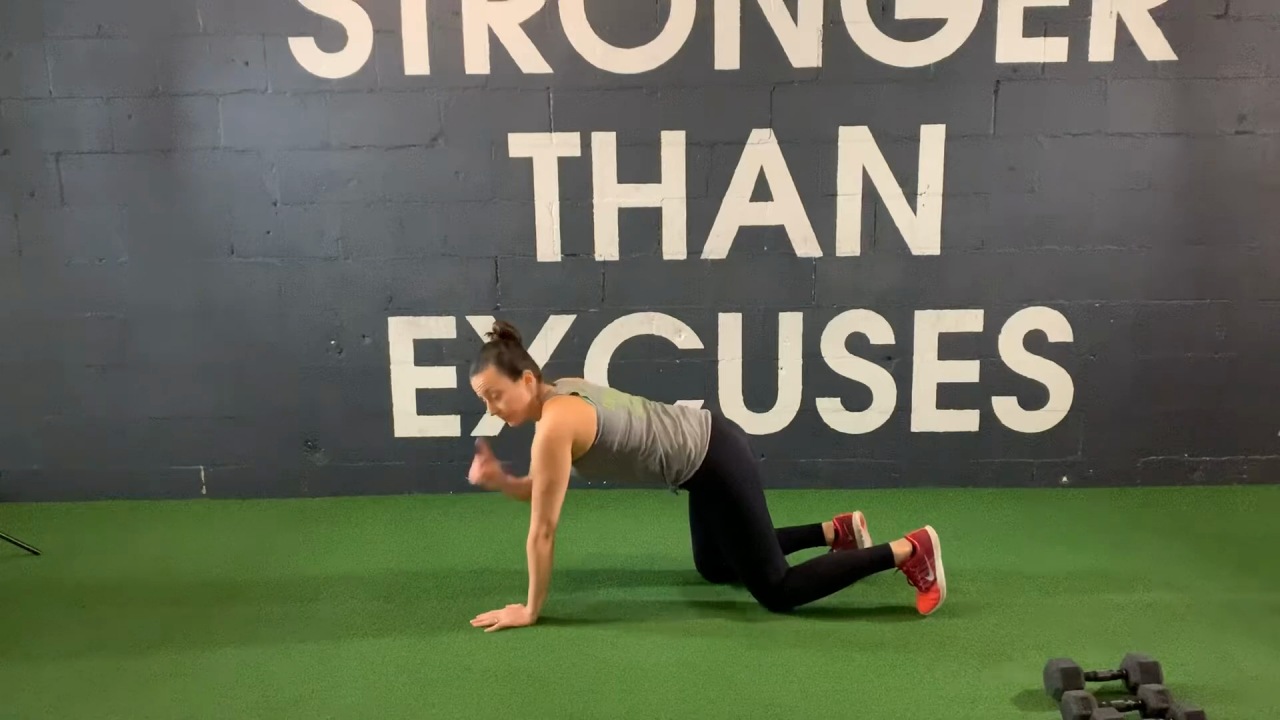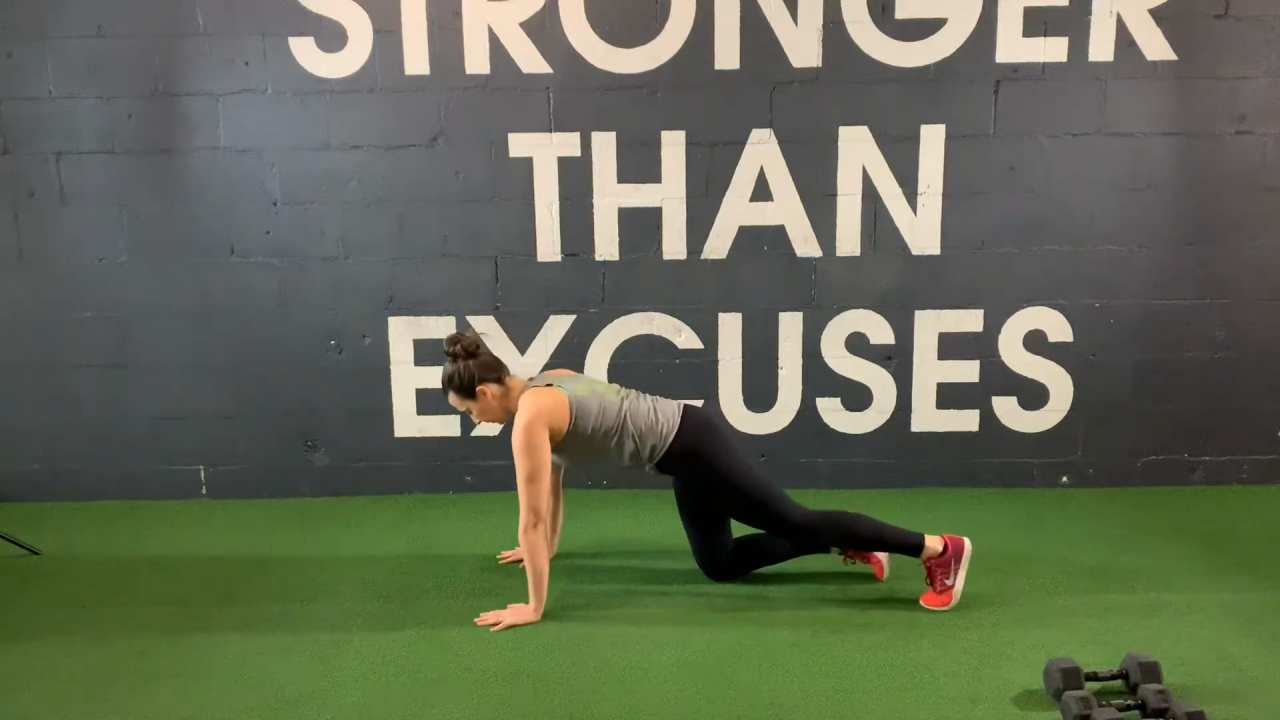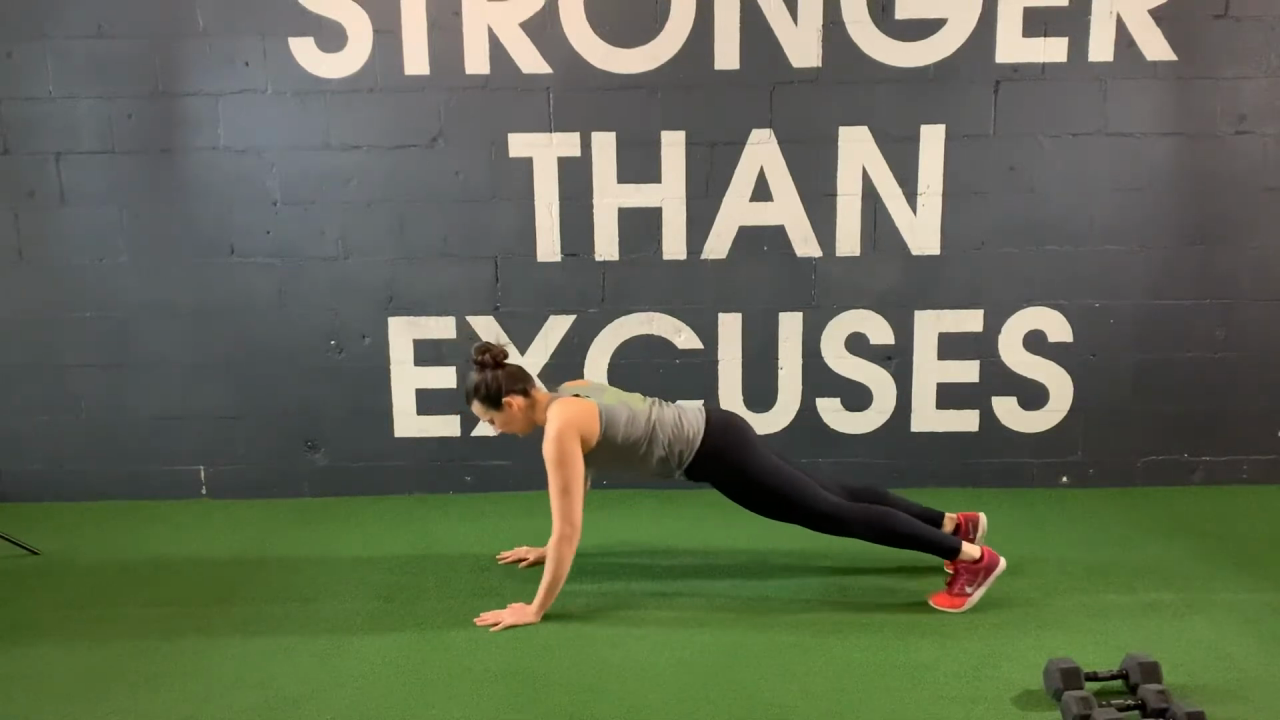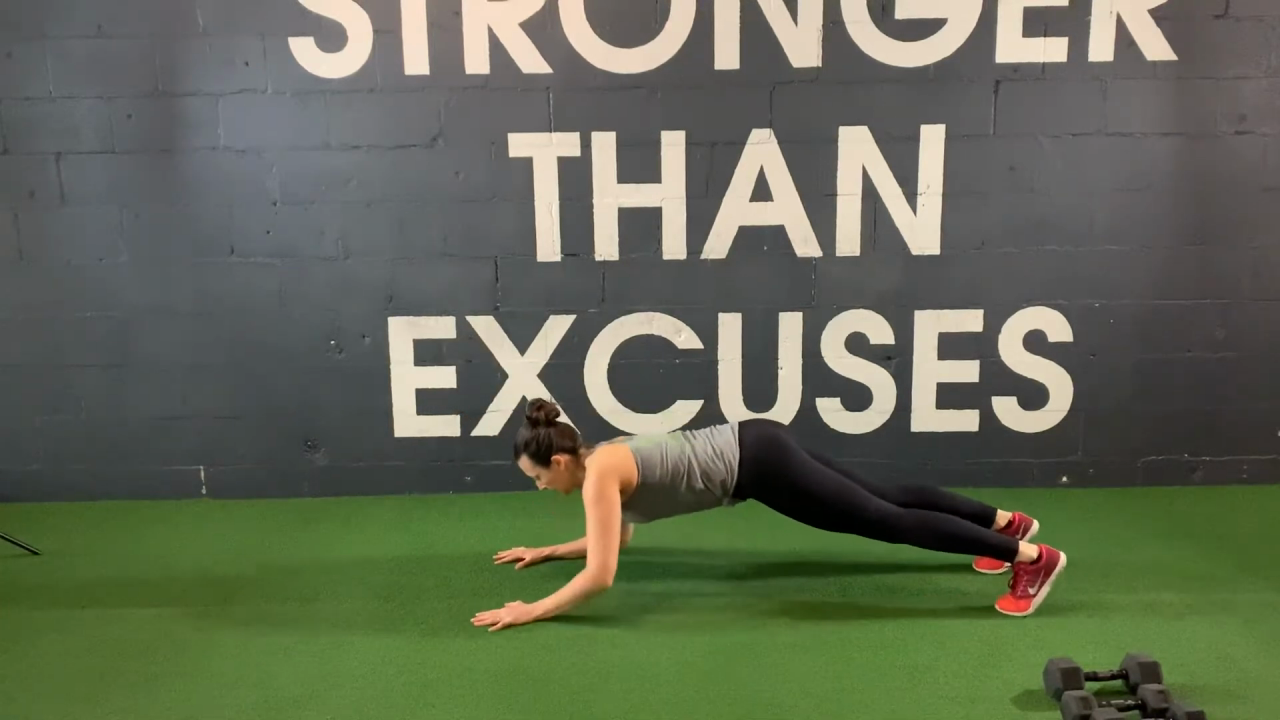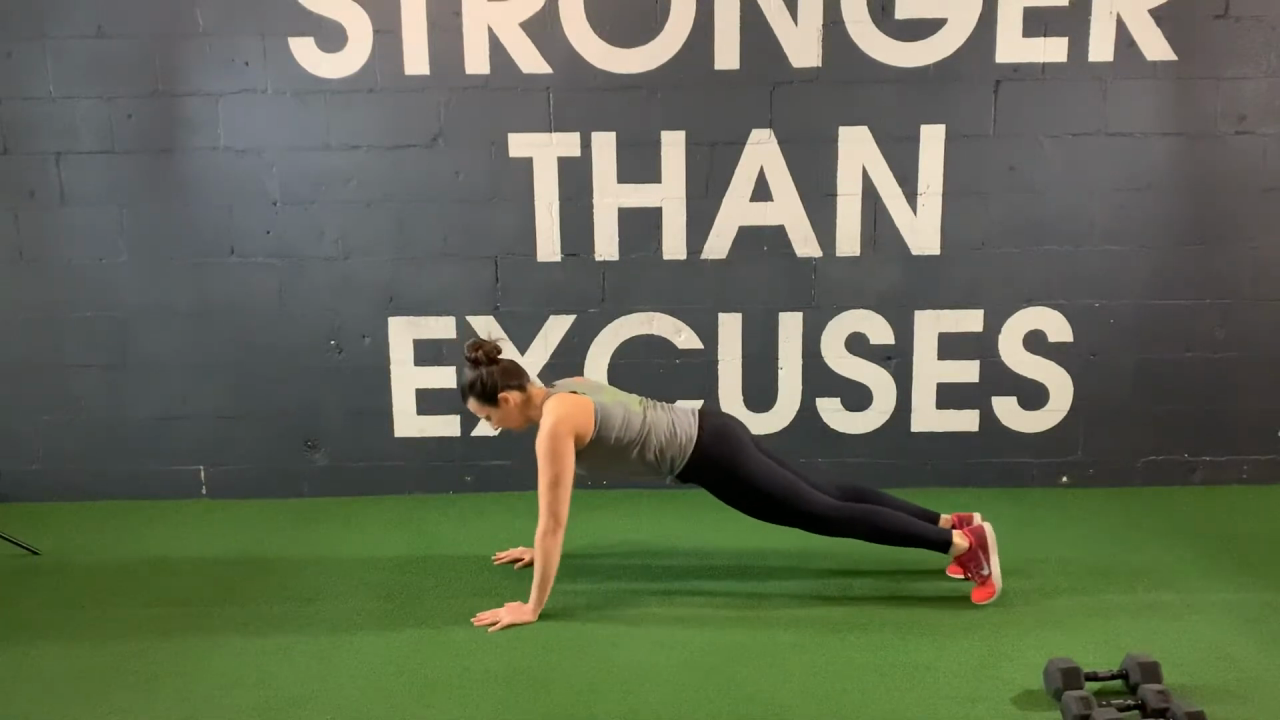
dt=1s
person 1, frame 1
left shoulder: (554, 425)
right shoulder: (555, 395)
left elbow: (542, 530)
right elbow: (540, 490)
left wrist: (530, 610)
right wrist: (496, 478)
left hip: (715, 462)
right hip: (709, 443)
left knee: (777, 592)
right knee: (715, 567)
left ankle: (910, 550)
right ankle: (837, 532)
person 1, frame 2
left shoulder: (528, 418)
right shoulder: (545, 384)
left elbow: (532, 518)
right elbow: (553, 476)
left wrist: (535, 606)
right wrist: (546, 548)
left hip: (690, 446)
right hip: (688, 433)
left knee: (793, 522)
right knee: (720, 564)
left ankle: (940, 549)
right ankle: (848, 536)
person 1, frame 3
left shoulder: (560, 428)
right shoulder: (566, 394)
left elbow: (567, 530)
right elbow: (577, 487)
left wrist: (536, 608)
right wrist: (547, 550)
left hip: (714, 451)
right hip: (714, 430)
left knee: (832, 513)
right knee: (832, 495)
left ankle: (971, 557)
right ankle: (956, 522)
person 1, frame 4
left shoulder: (599, 473)
right shoulder: (603, 455)
left elbow: (600, 575)
right elbow: (616, 534)
left wrist: (533, 611)
right wrist: (546, 551)
left hip: (756, 464)
right hip: (756, 443)
left knee: (888, 521)
right knee: (886, 497)
left ankle: (1031, 556)
right ankle: (1006, 521)
person 1, frame 5
left shoulder: (554, 423)
right shoulder: (559, 393)
left elbow: (552, 523)
right elbow: (562, 500)
left wrist: (532, 607)
right wrist: (537, 549)
left hip: (708, 454)
right hip: (709, 432)
left knee: (827, 515)
right knee: (827, 497)
left ankle: (963, 543)
right ankle: (952, 522)
